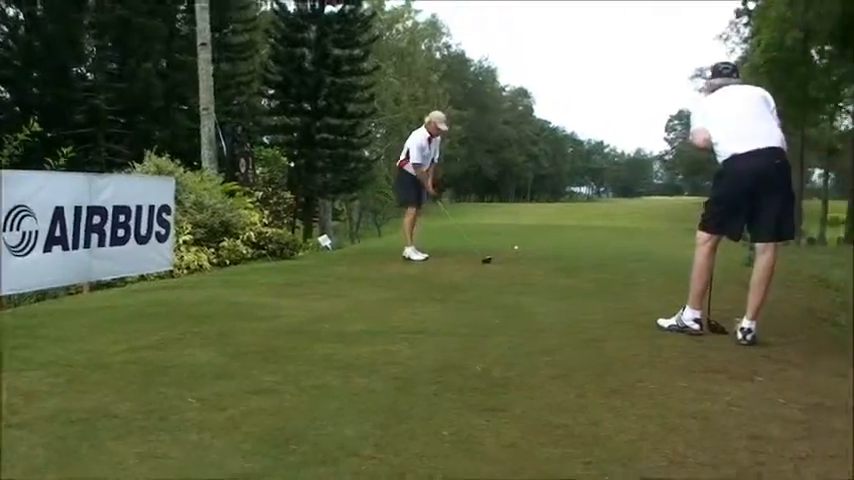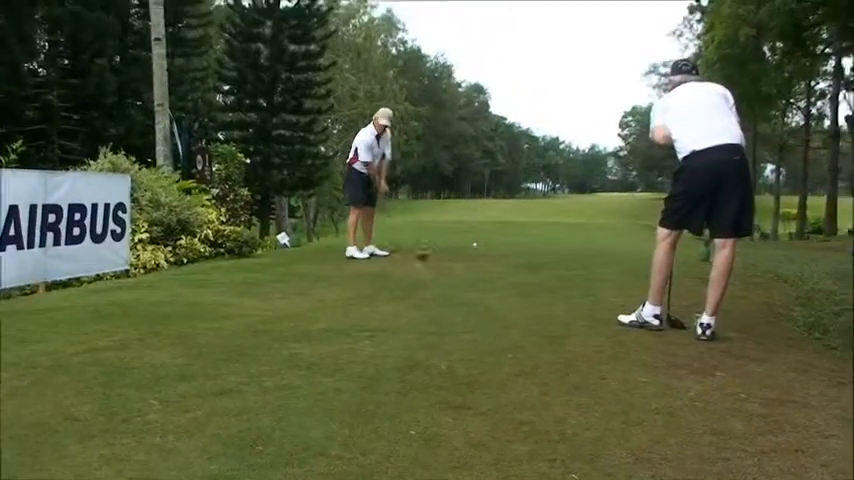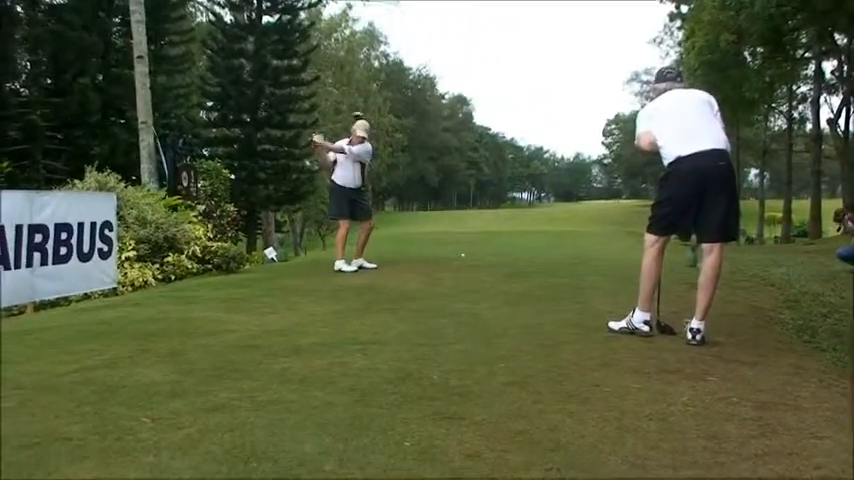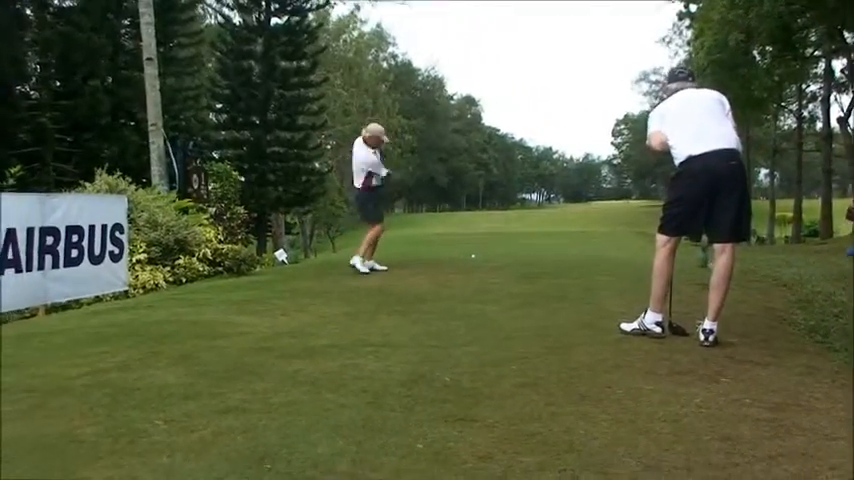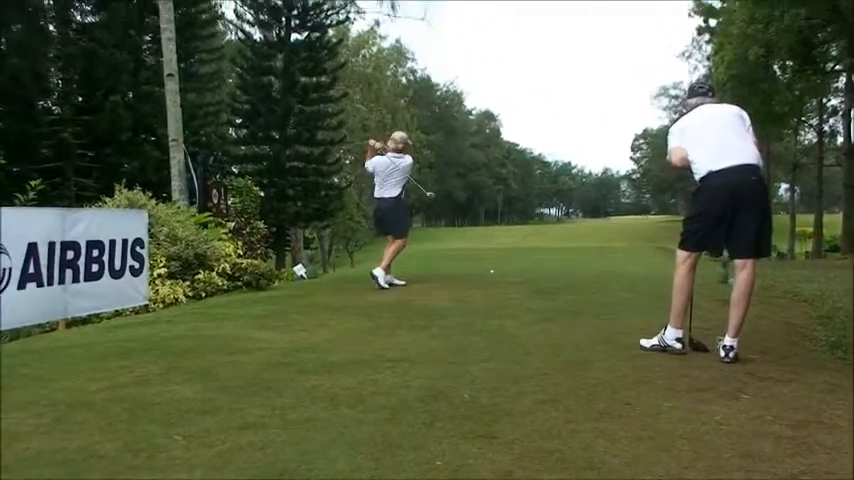
dt=0.5s
person 1, frame 1
left shoulder: (705, 103)
right shoulder: (760, 93)
left elbow: (701, 140)
right elbow: (778, 129)
left hip: (737, 165)
right hip: (775, 161)
left knee: (706, 238)
right knee: (767, 246)
left ankle: (691, 316)
right ankle: (748, 326)
person 1, frame 2
left shoulder: (665, 101)
right shoulder: (720, 90)
left elbow: (660, 137)
right elbow: (737, 127)
left hip: (697, 161)
right hip: (734, 157)
left knee: (667, 234)
right knee: (726, 242)
left ankle: (652, 312)
right ankle: (707, 322)
person 1, frame 3
left shoulder: (649, 108)
right shoulder: (704, 96)
left elbow: (646, 143)
right elbow: (722, 133)
left hip: (683, 167)
right hip: (719, 162)
left knee: (654, 239)
right knee: (713, 246)
left ankle: (641, 318)
right ankle: (697, 327)
person 1, frame 4
left shoulder: (661, 109)
right shoulder: (716, 96)
left elbow: (657, 143)
right elbow: (734, 133)
left hip: (694, 166)
right hip: (730, 162)
left knee: (665, 240)
right knee: (725, 247)
left ankle: (653, 319)
right ankle: (709, 327)
person 1, frame 5
left shoulder: (681, 124)
right shoulder: (736, 111)
left elbow: (678, 159)
right elbow: (755, 148)
left hip: (714, 183)
right hip: (751, 178)
left knee: (686, 257)
right knee: (746, 263)
left ankle: (673, 336)
right ankle: (729, 344)
person 2, frame 1
left shoulder: (436, 139)
right shoulder: (416, 139)
left elbow: (433, 162)
right elbow: (416, 167)
left wrist: (430, 182)
right wrist: (427, 186)
left hip: (418, 178)
right hip: (406, 176)
left knee: (415, 213)
right knee: (411, 211)
left ankle: (411, 247)
right ankle: (409, 248)
person 2, frame 2
left shoulder: (386, 135)
right shoulder: (364, 137)
left elbow: (386, 158)
right elbow: (367, 164)
left wrist: (384, 181)
right wrist: (378, 183)
left hip: (371, 177)
right hip: (356, 174)
left knee: (369, 211)
right knee: (356, 210)
left ankle: (369, 246)
right ankle: (351, 248)
person 2, frame 3
left shoulder: (367, 148)
right shoulder: (340, 144)
left elbow: (344, 151)
right elbow: (329, 163)
left wrist: (322, 144)
right wrist: (321, 145)
left hip: (357, 191)
right hip: (339, 189)
left knee: (368, 225)
right knee: (345, 225)
left ankle: (358, 259)
right ankle: (339, 262)
person 2, frame 4
left shoulder: (359, 142)
right shoulder: (369, 158)
right elbow: (384, 175)
right wrist: (390, 173)
left hip: (365, 192)
right hip: (368, 193)
left knee: (375, 226)
right knee: (377, 227)
left ankle: (368, 261)
right ankle: (358, 258)
person 2, frame 5
left shoulder: (378, 161)
right shoulder: (408, 162)
left elbow: (368, 166)
left wrist: (372, 148)
right wrist: (382, 147)
left hip: (380, 204)
right hip: (395, 204)
left knee: (391, 240)
right knee: (400, 241)
left ankle: (387, 276)
right ankle: (380, 270)
